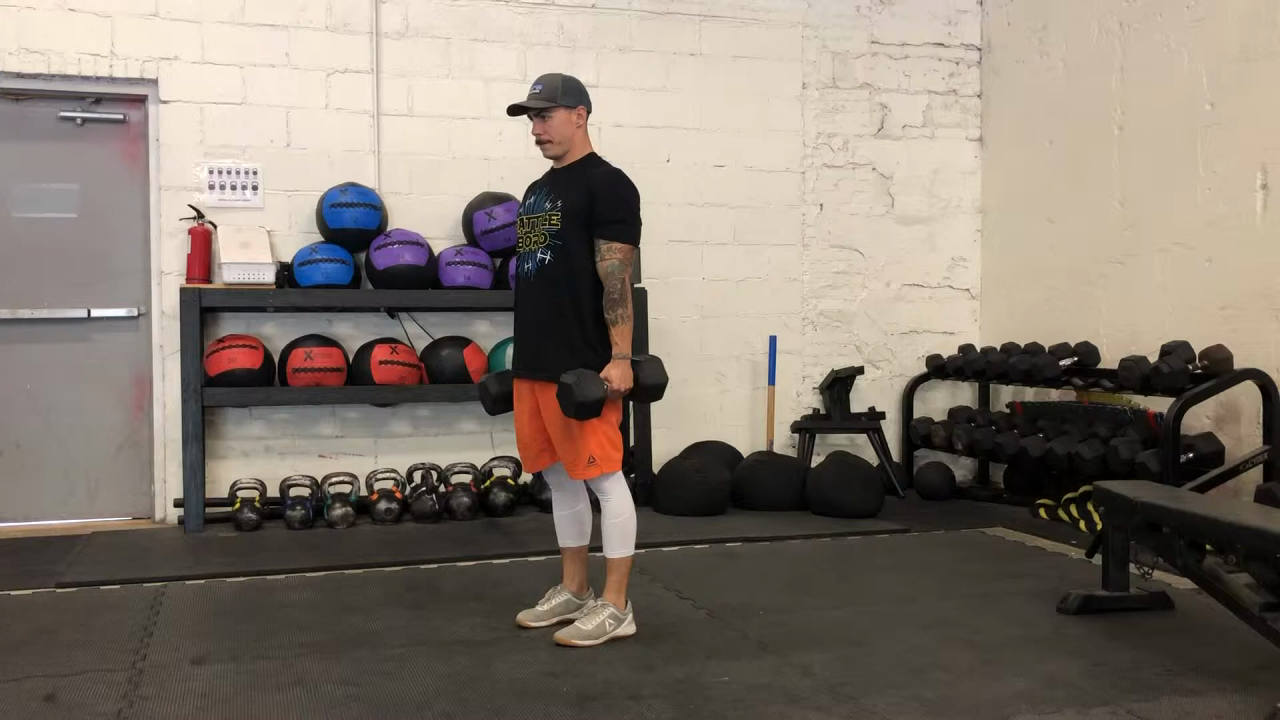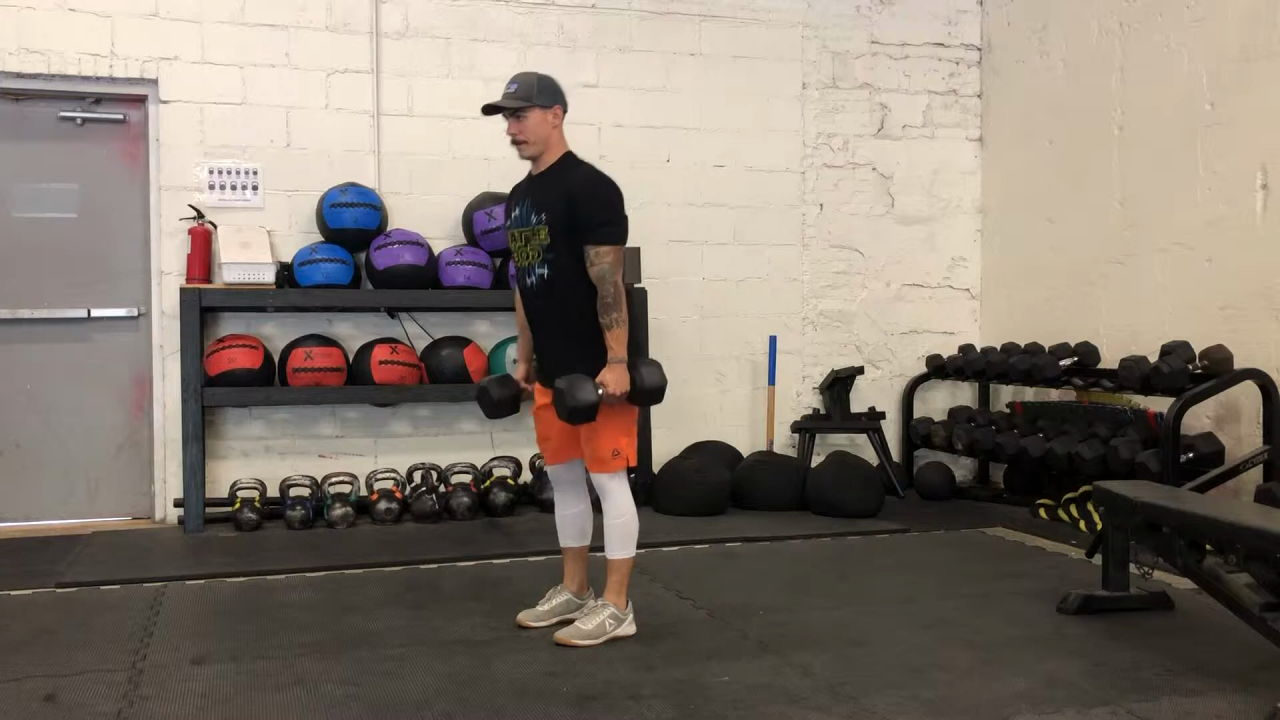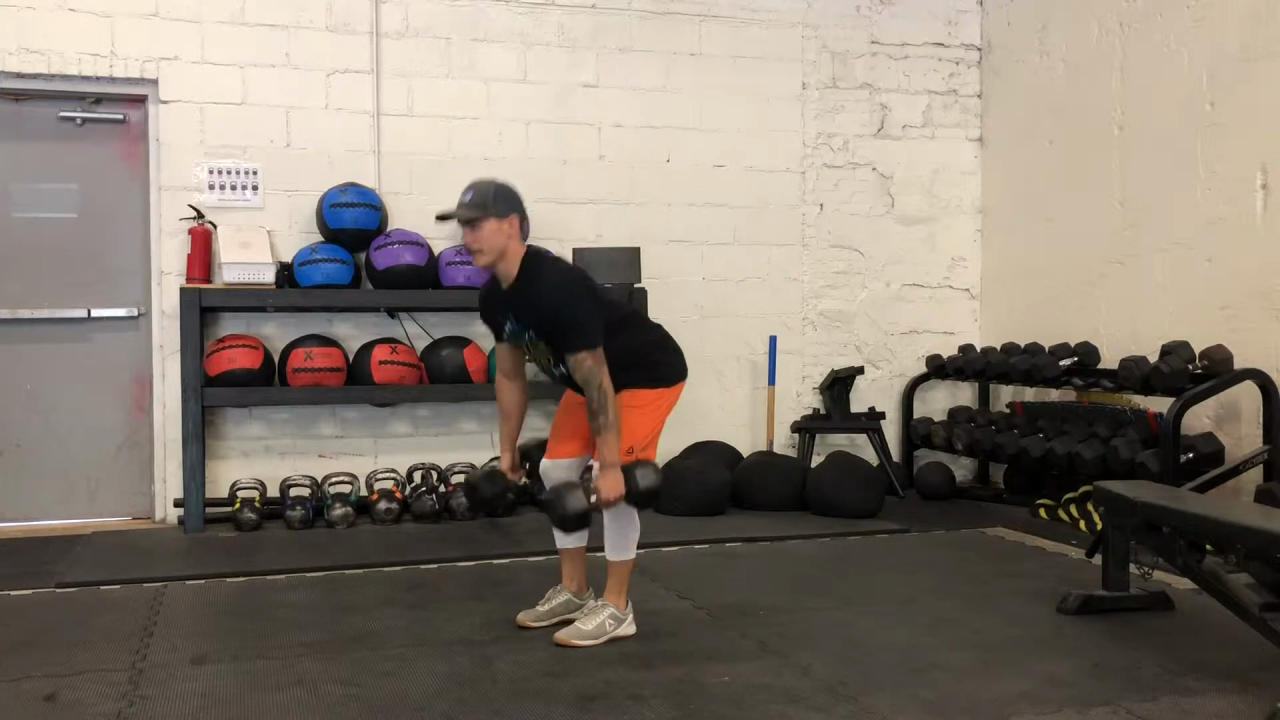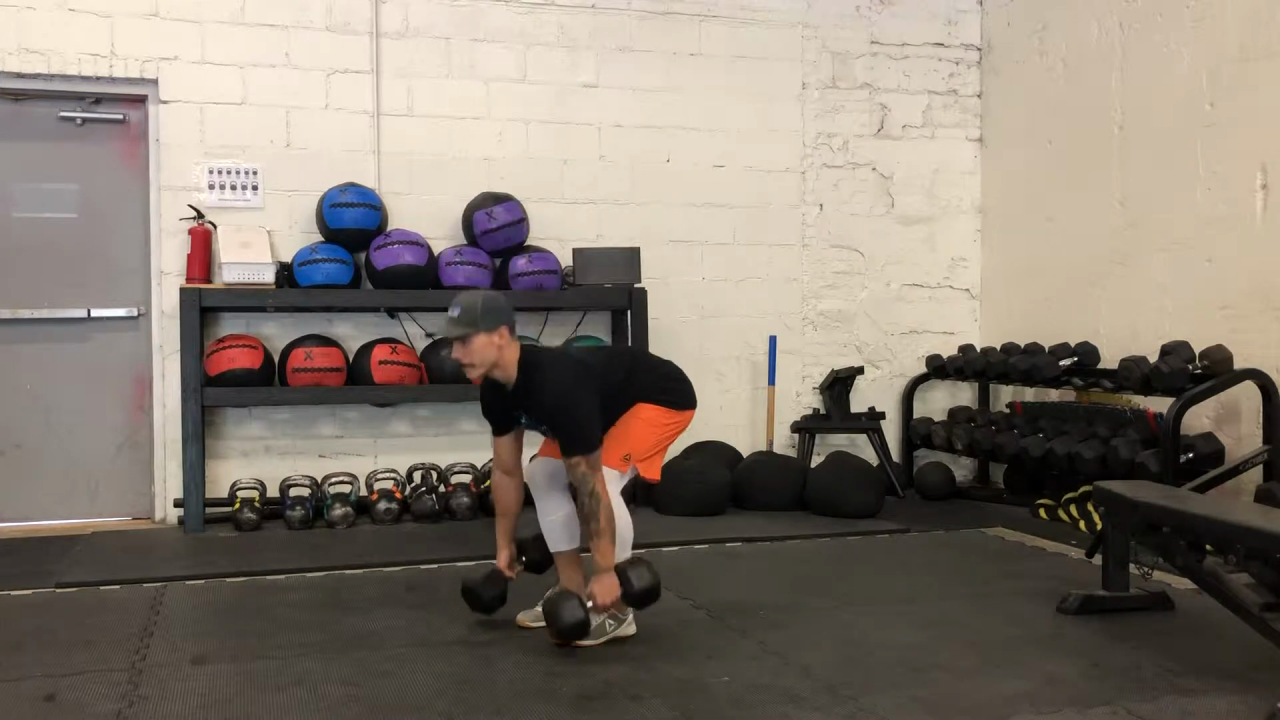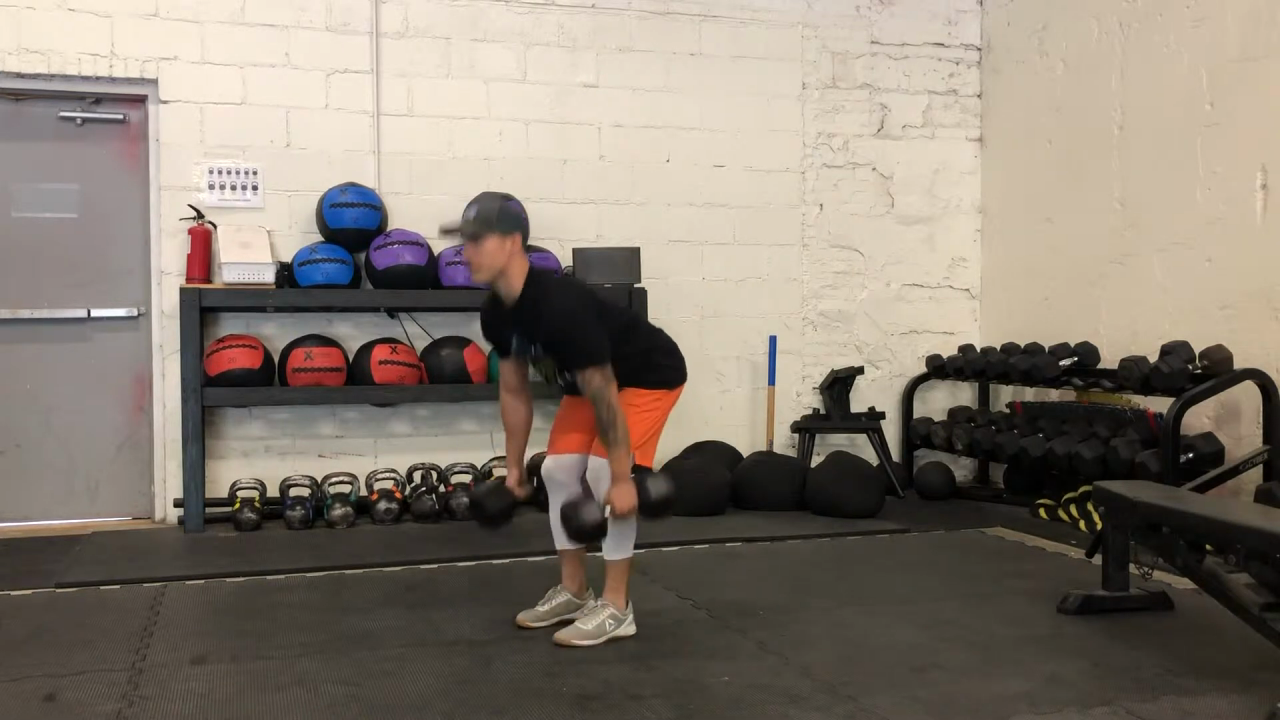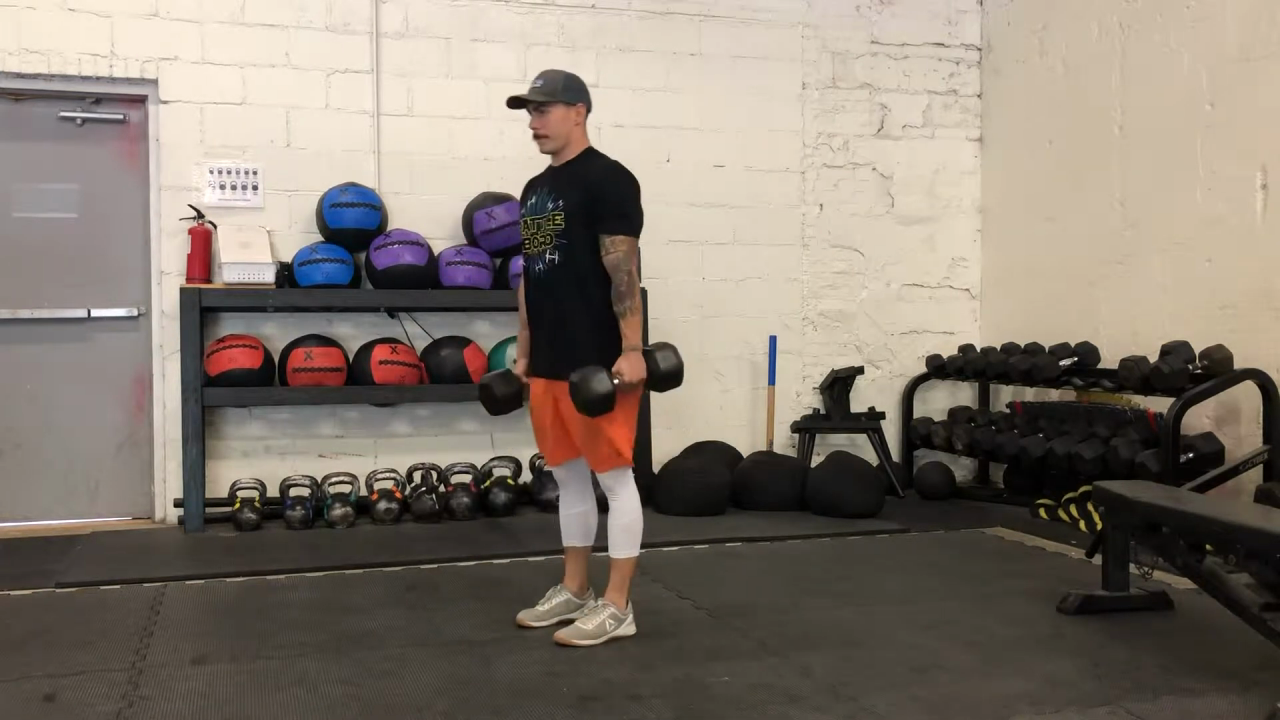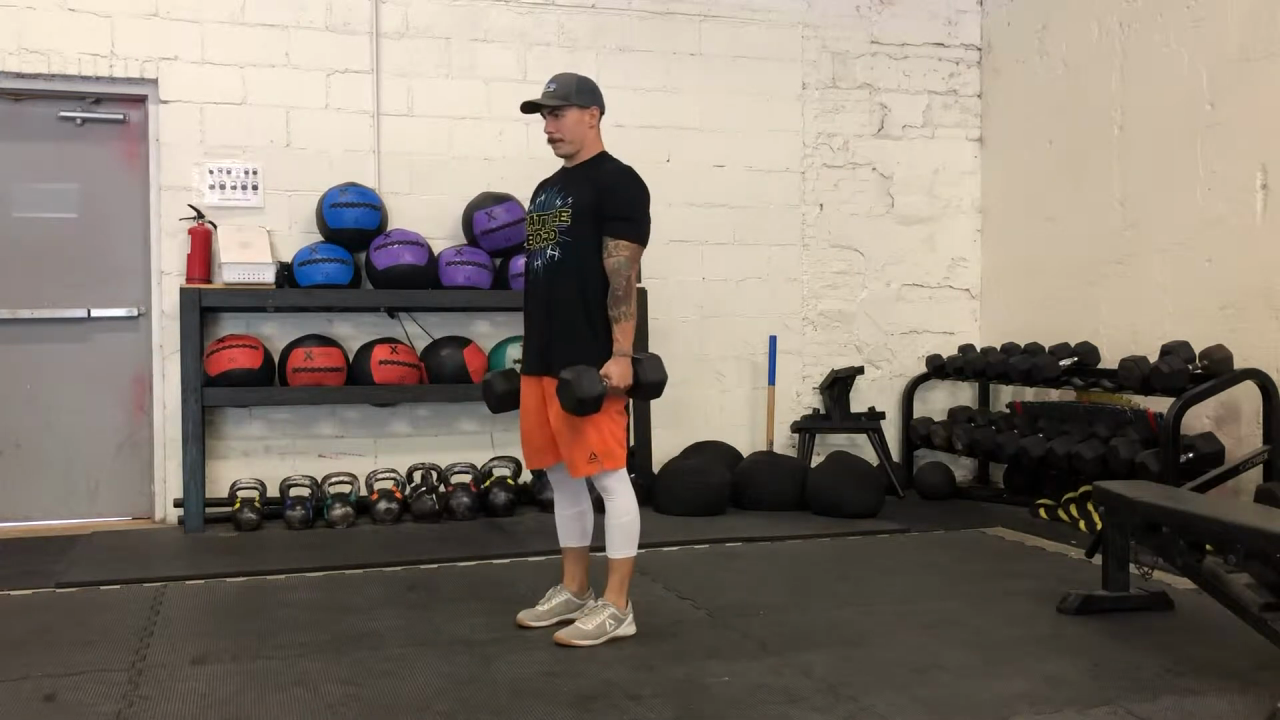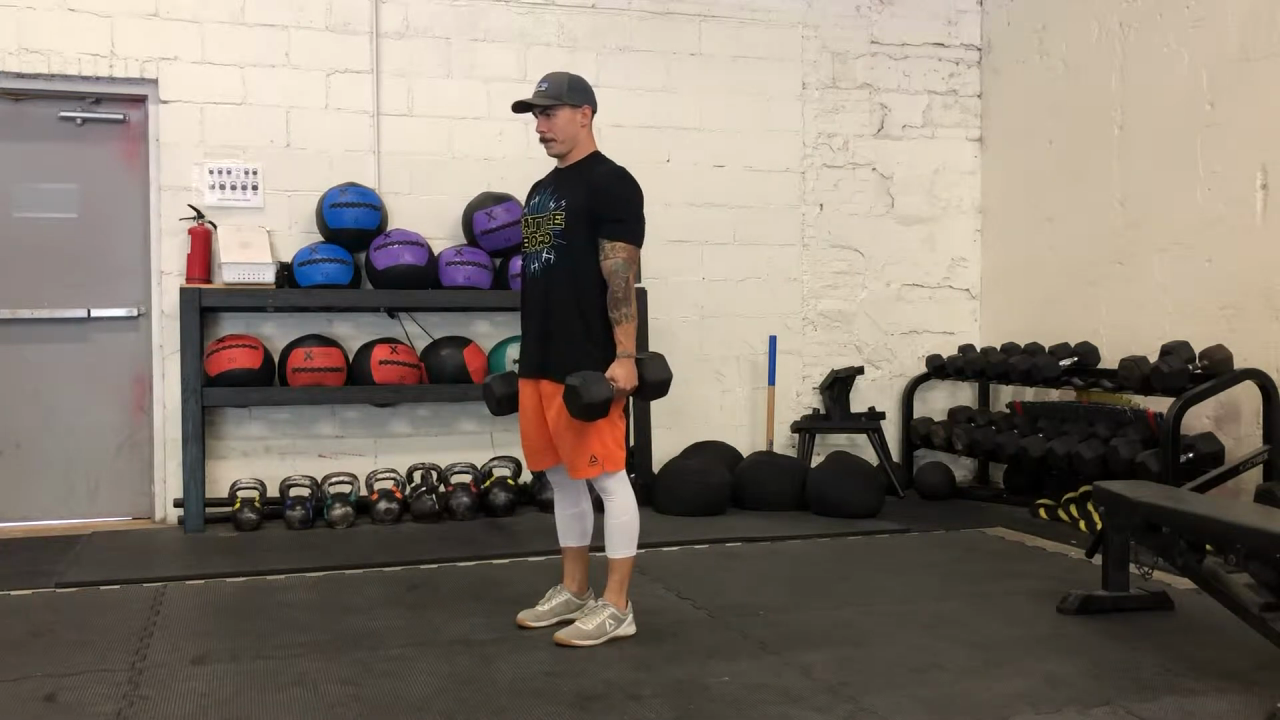
dt=0.5s
person 1, frame 1
left shoulder: (606, 185)
right shoulder: (538, 190)
left elbow: (616, 277)
left wrist: (621, 358)
right wrist: (522, 359)
left hip: (583, 366)
right hip: (534, 364)
left knee: (602, 477)
right knee: (558, 478)
left ankle: (615, 606)
right ankle: (572, 591)
person 1, frame 2
left shoulder: (588, 186)
right shoulder: (520, 196)
left elbow: (609, 280)
left wrist: (617, 363)
right wrist: (525, 358)
left hip: (595, 368)
right hip: (554, 367)
left knee: (606, 475)
right knee: (564, 475)
left ankle: (616, 607)
right ankle: (573, 591)
person 1, frame 3
left shoulder: (556, 287)
right shoulder: (494, 296)
left elbow: (597, 382)
right elbow: (509, 375)
left wrist: (610, 468)
right wrist: (507, 449)
left hip: (649, 372)
right hip: (593, 371)
left knee: (612, 478)
right knee: (556, 468)
left ankle: (616, 608)
right ankle: (573, 592)
person 1, frame 4
left shoulder: (558, 386)
right shoulder: (497, 391)
left elbow: (591, 487)
right elbow: (506, 471)
left wrist: (605, 573)
right wrist: (505, 545)
left hip: (662, 398)
right hip: (610, 402)
left knee: (607, 478)
right knee: (543, 473)
left ankle: (614, 610)
right ankle: (571, 592)
person 1, frame 5
left shoulder: (563, 306)
right shoulder: (497, 312)
left elbow: (605, 397)
right elbow: (513, 391)
left wrist: (621, 482)
right wrist: (514, 463)
left hip: (649, 373)
right hip: (593, 379)
left knee: (601, 473)
right knee: (559, 470)
left ankle: (615, 608)
right ankle: (573, 592)
person 1, frame 6
left shoulder: (606, 179)
right shoulder: (535, 189)
left elbow: (623, 268)
left wrist: (631, 351)
right wrist: (524, 354)
left hip: (599, 362)
right hip: (552, 363)
left knee: (613, 476)
right knee: (568, 476)
left ankle: (617, 607)
right ankle: (574, 590)
person 1, frame 7
left shoulder: (616, 182)
right shoulder: (547, 188)
left elbow: (622, 274)
left wrist: (621, 355)
right wrist: (528, 356)
left hip: (589, 362)
right hip: (543, 360)
left knee: (607, 476)
right knee: (562, 476)
left ankle: (616, 606)
right ankle: (573, 591)
person 1, frame 8
left shoulder: (609, 183)
right shoulder: (542, 190)
left elbow: (621, 277)
left wrist: (625, 356)
right wrist: (530, 358)
left hip: (587, 365)
right hip: (540, 363)
left knee: (607, 477)
right knee: (562, 477)
left ankle: (616, 606)
right ankle: (573, 591)
